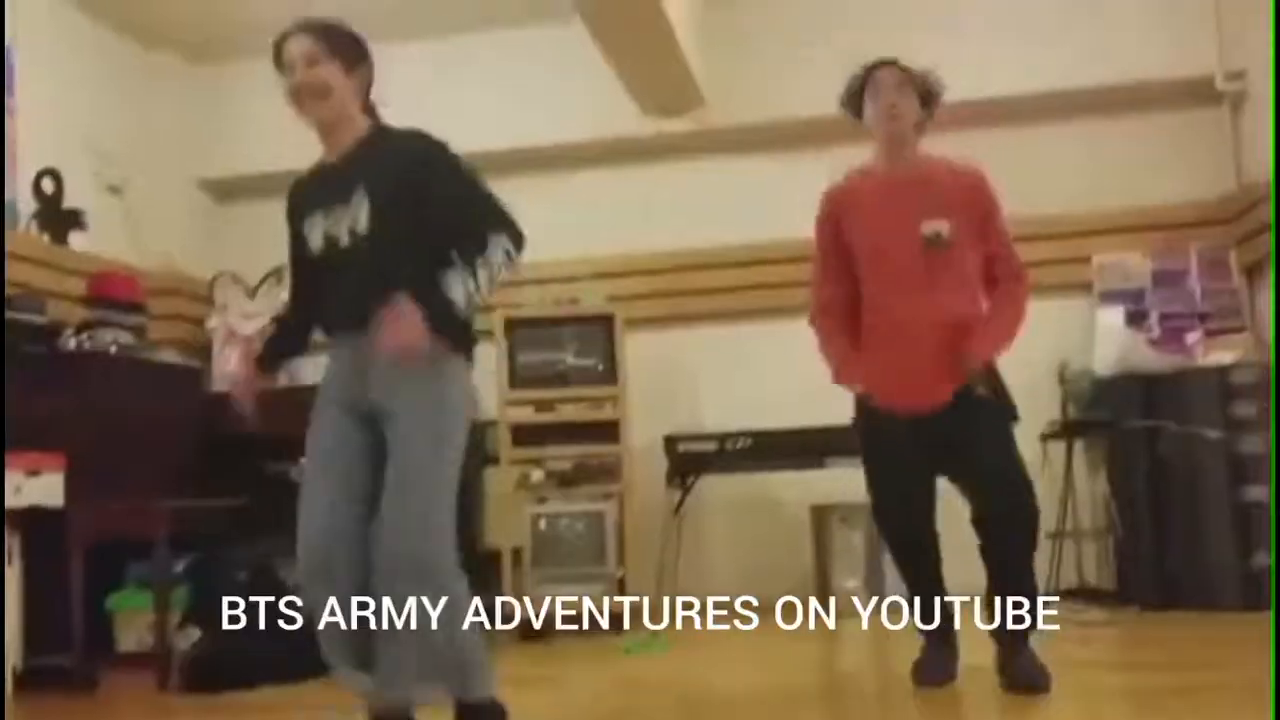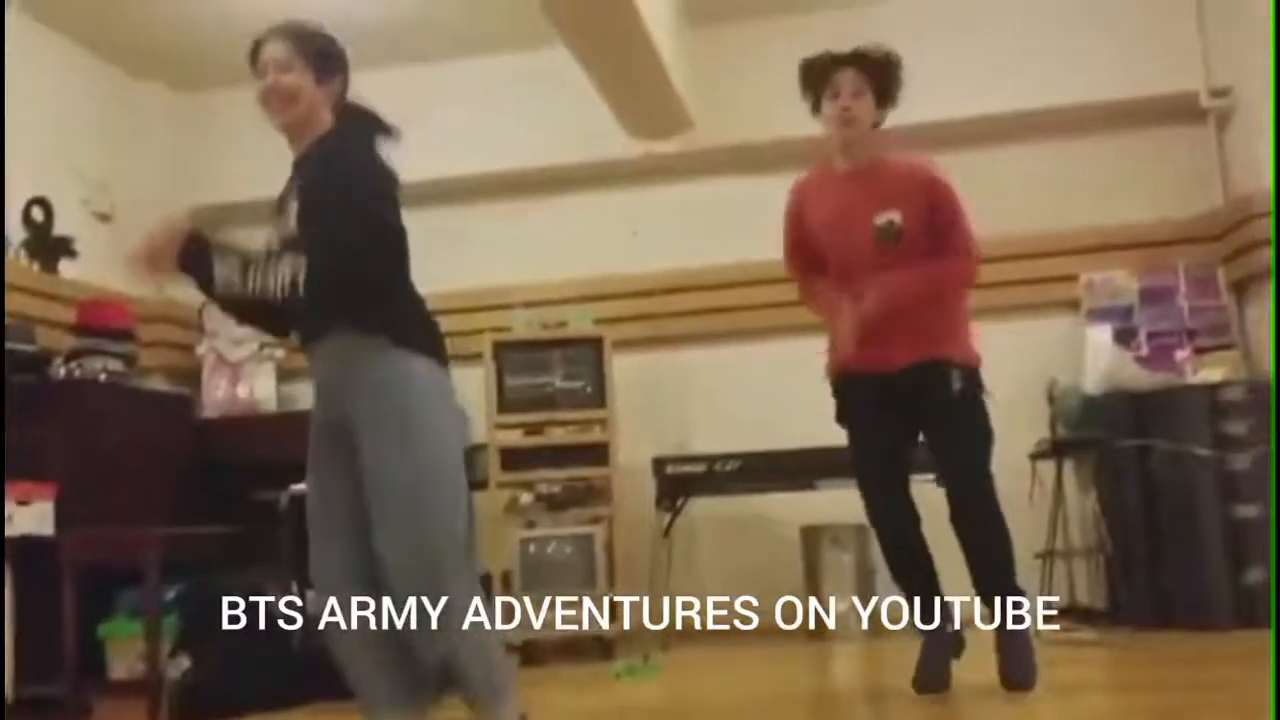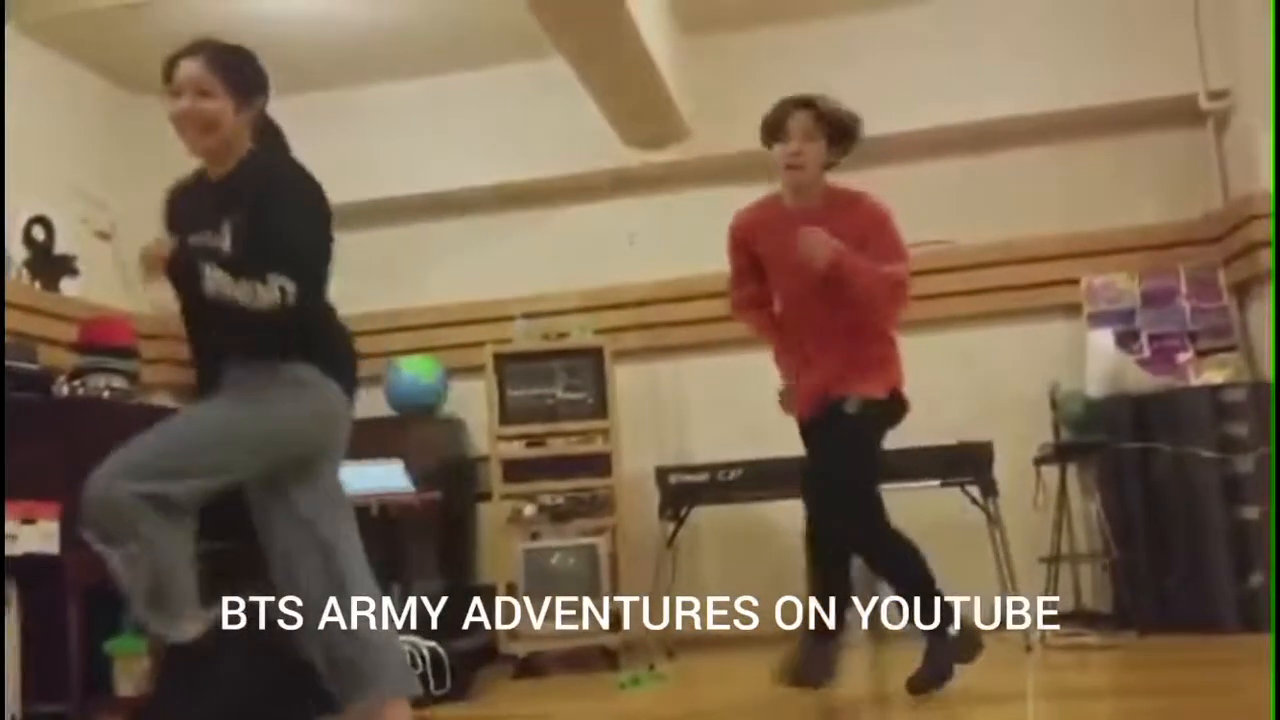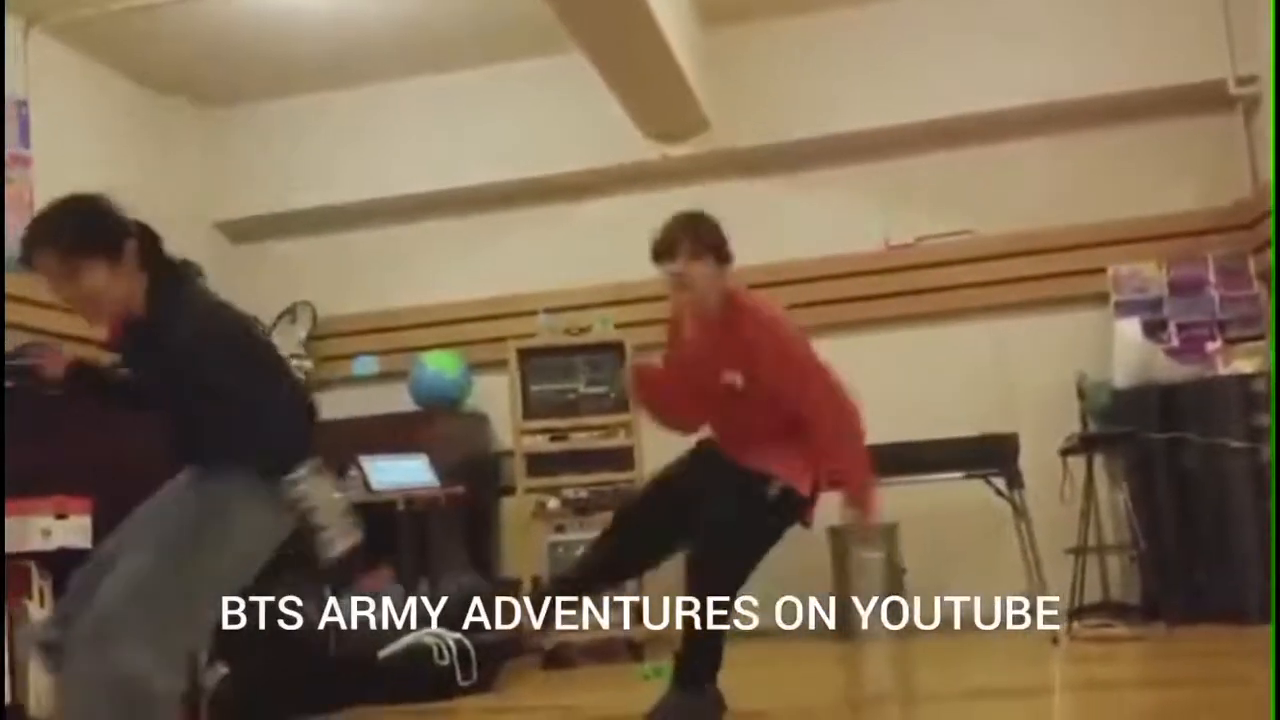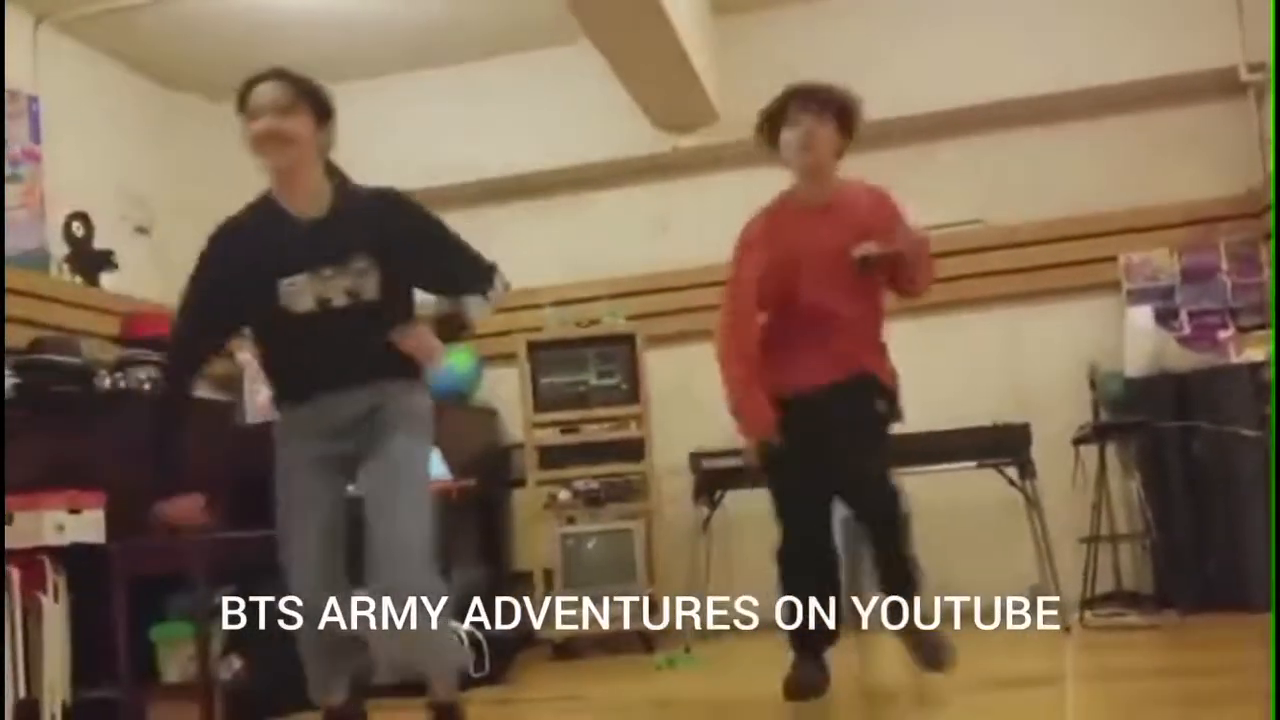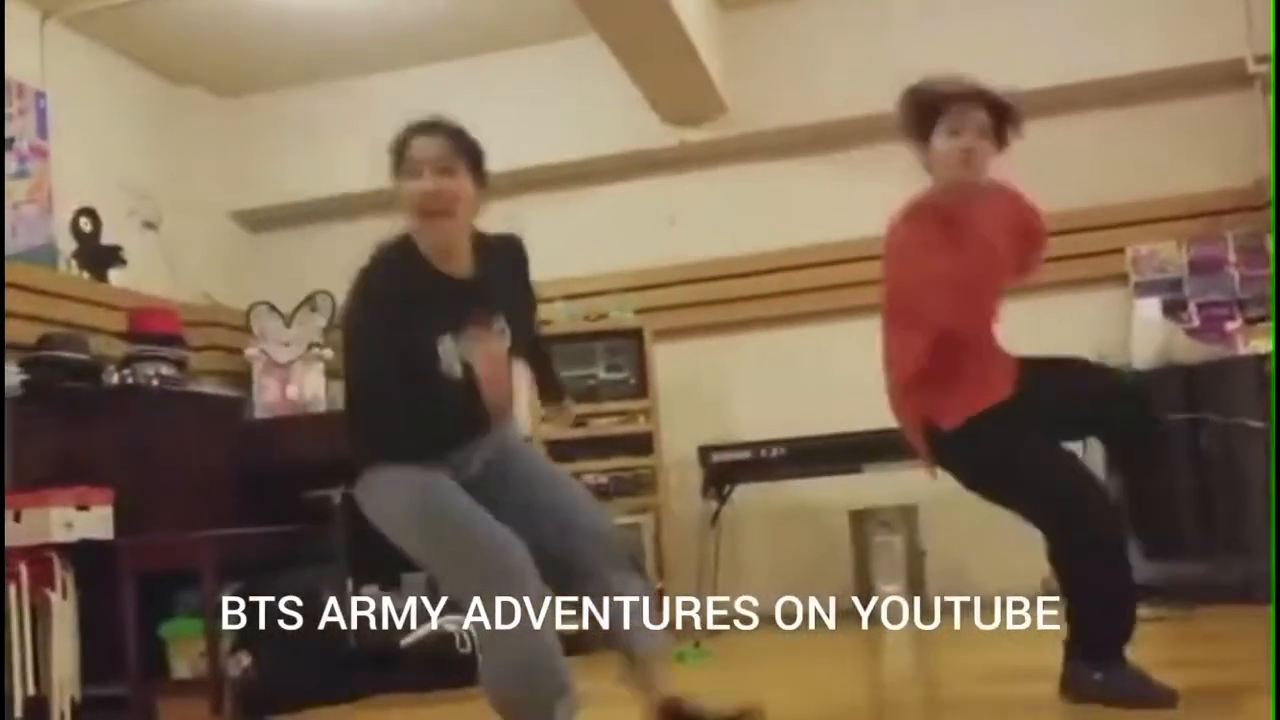
dt=0.4s
person 1, frame 1
left shoulder: (413, 156)
right shoulder: (305, 193)
left elbow: (503, 239)
left wrist: (436, 309)
right wrist: (262, 363)
left hip: (420, 372)
right hip: (346, 377)
left knee: (415, 553)
right knee: (325, 557)
person 1, frame 2
left shoulder: (345, 160)
right shoulder: (308, 184)
left elbow: (308, 276)
right elbow: (283, 312)
left wrist: (194, 253)
right wrist: (193, 260)
left hip: (395, 369)
right hip: (338, 380)
left knee: (425, 569)
right knee: (346, 583)
person 1, frame 3
left shoulder: (282, 186)
right shoulder: (186, 201)
left elbow: (291, 291)
right elbow: (206, 306)
left wrist: (182, 266)
left hip: (299, 383)
right hip: (246, 385)
left knee: (115, 490)
right knee: (320, 573)
left ankle: (186, 643)
person 1, frame 4
left shoulder: (196, 329)
right shoulder: (142, 321)
left elbow: (295, 432)
right wrist: (73, 376)
left hip: (261, 484)
right hip: (216, 476)
left knee: (132, 632)
right knee: (89, 613)
person 1, frame 5
left shoulder: (386, 216)
right shoulder: (241, 243)
left elbow: (487, 280)
right elbow: (186, 353)
left wrist: (442, 329)
right wrist: (172, 476)
left hip: (393, 408)
right hip: (306, 424)
left knee: (402, 568)
right knee: (312, 589)
person 1, frame 6
left shoulder: (502, 257)
right shoulder: (382, 293)
right elbow: (376, 424)
left wrist: (544, 375)
right wrist: (473, 394)
left hip: (481, 447)
right hip: (401, 466)
left knee: (595, 547)
right knee: (505, 579)
person 2, frame 1
left shoulder: (965, 185)
right shoulder: (841, 202)
left elbow: (1009, 279)
right elbow: (828, 303)
left wrist: (985, 346)
right wrist: (852, 372)
left hip: (966, 384)
right hip: (886, 396)
left knee: (1010, 507)
right knee: (905, 528)
left ankle: (1016, 643)
right ankle: (937, 638)
person 2, frame 2
left shoulder: (918, 180)
right shoulder: (806, 196)
left elbow: (961, 263)
left wrist: (888, 293)
right wrist: (838, 308)
left hip: (938, 358)
right hip: (864, 372)
left knee: (971, 500)
right knee: (886, 509)
left ankle: (1012, 630)
right ankle: (938, 633)
person 2, frame 3
left shoulder: (864, 214)
right shoulder: (750, 225)
left elbow: (892, 299)
right elbow: (749, 301)
left wrist: (837, 261)
right wrist: (787, 358)
left hip: (864, 380)
right hip: (810, 388)
left knee: (826, 492)
right knee: (855, 515)
left ankle: (823, 633)
right ankle: (943, 628)
person 2, frame 4
left shoulder: (764, 329)
right shoulder: (681, 329)
left elbow: (833, 412)
right elbow: (684, 416)
left wrist: (855, 489)
right wrist: (647, 383)
left hip: (783, 464)
right hip: (726, 455)
left knee: (714, 563)
right knee: (634, 531)
right ankle: (563, 597)
person 2, frame 5
left shoulder: (873, 206)
right shoulder: (766, 230)
left elbow: (908, 286)
right elbow: (737, 322)
left wrist: (913, 261)
right wrist: (748, 408)
left hip: (858, 378)
right hip: (786, 391)
left knee: (871, 495)
right knee: (802, 529)
left ankle: (908, 611)
right ankle: (809, 649)
person 2, frame 6
left shoulder: (998, 204)
right shoulder: (913, 234)
left elbow: (1029, 238)
right elbow: (946, 318)
left wrist: (992, 275)
left hip: (996, 376)
right hip: (949, 407)
left knee: (1132, 408)
right knee: (1083, 512)
right ankle: (1093, 665)
